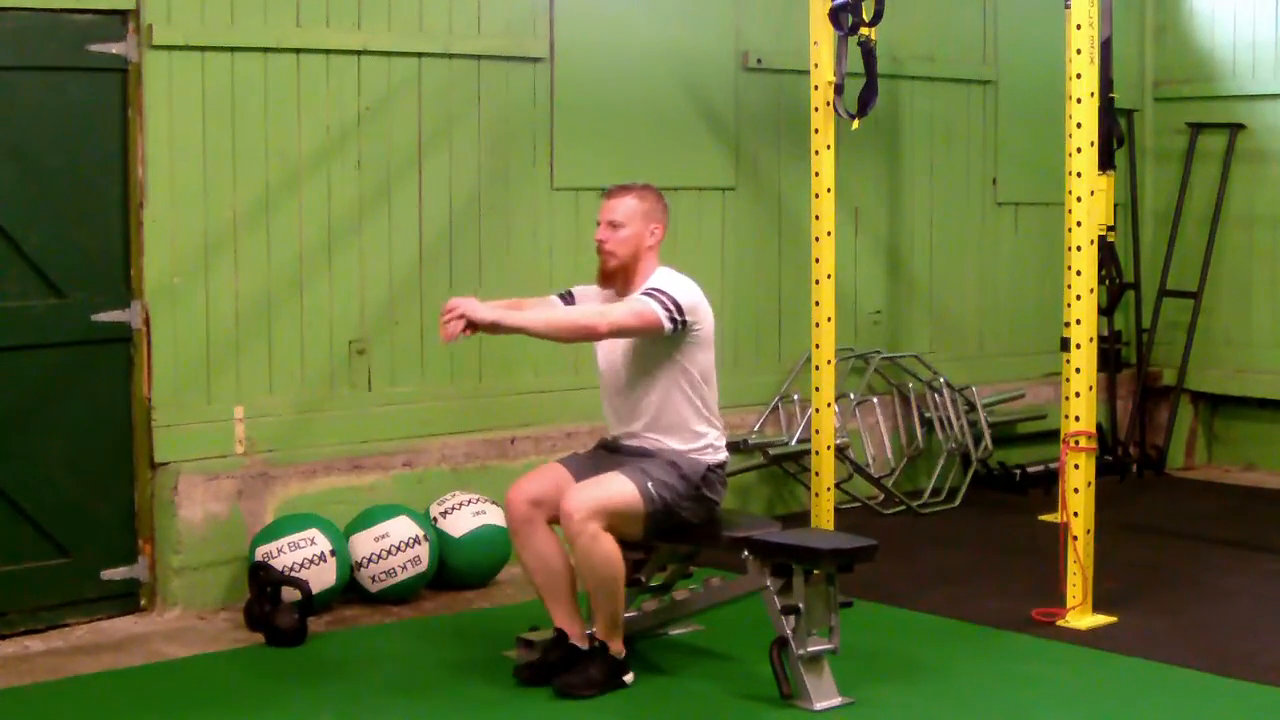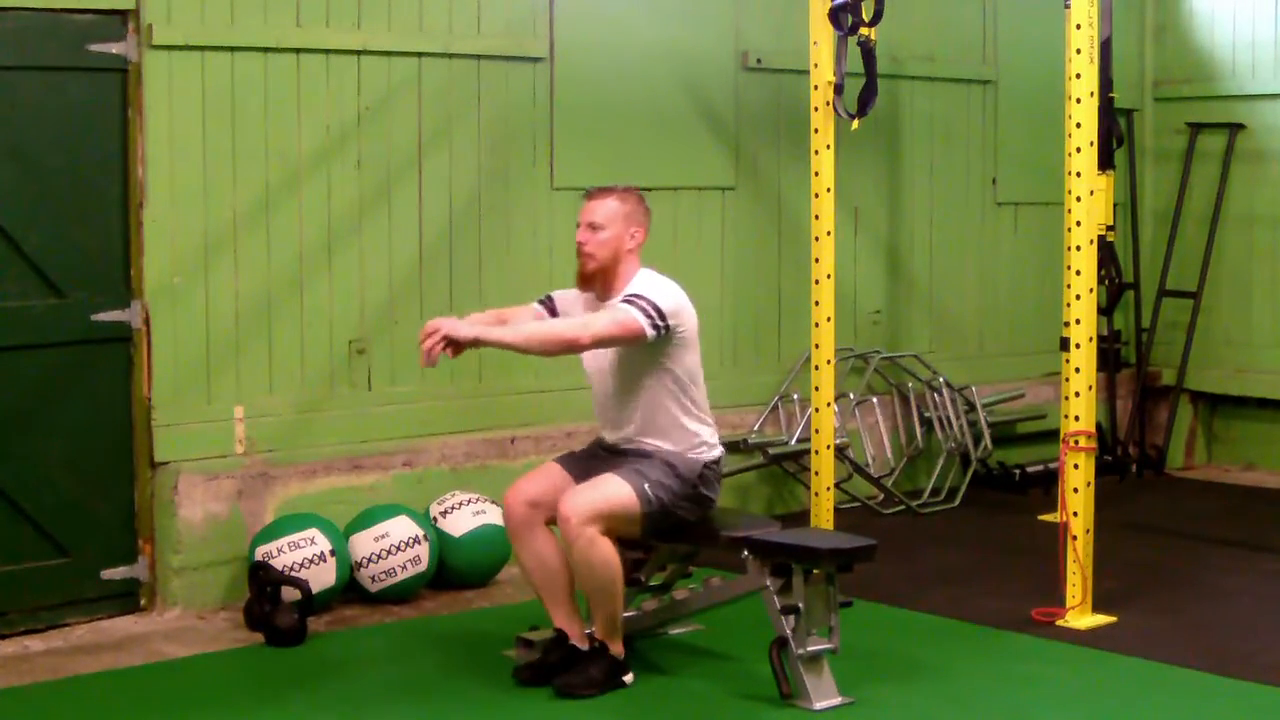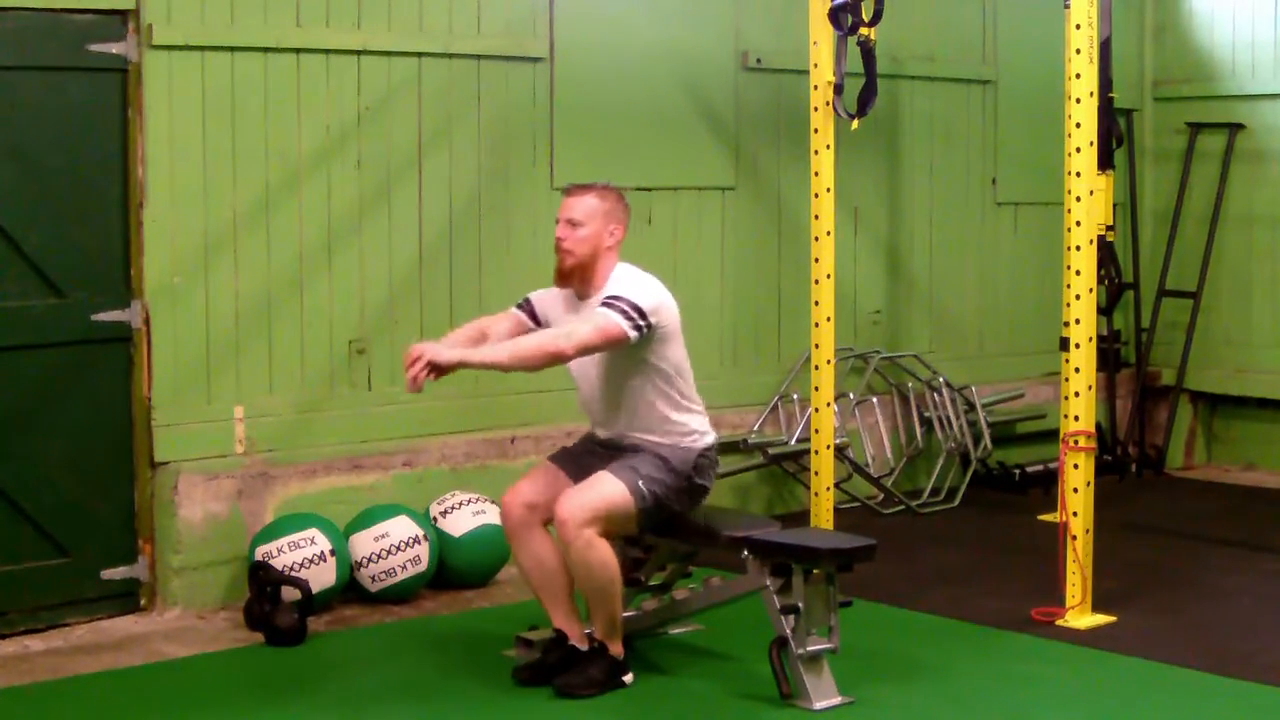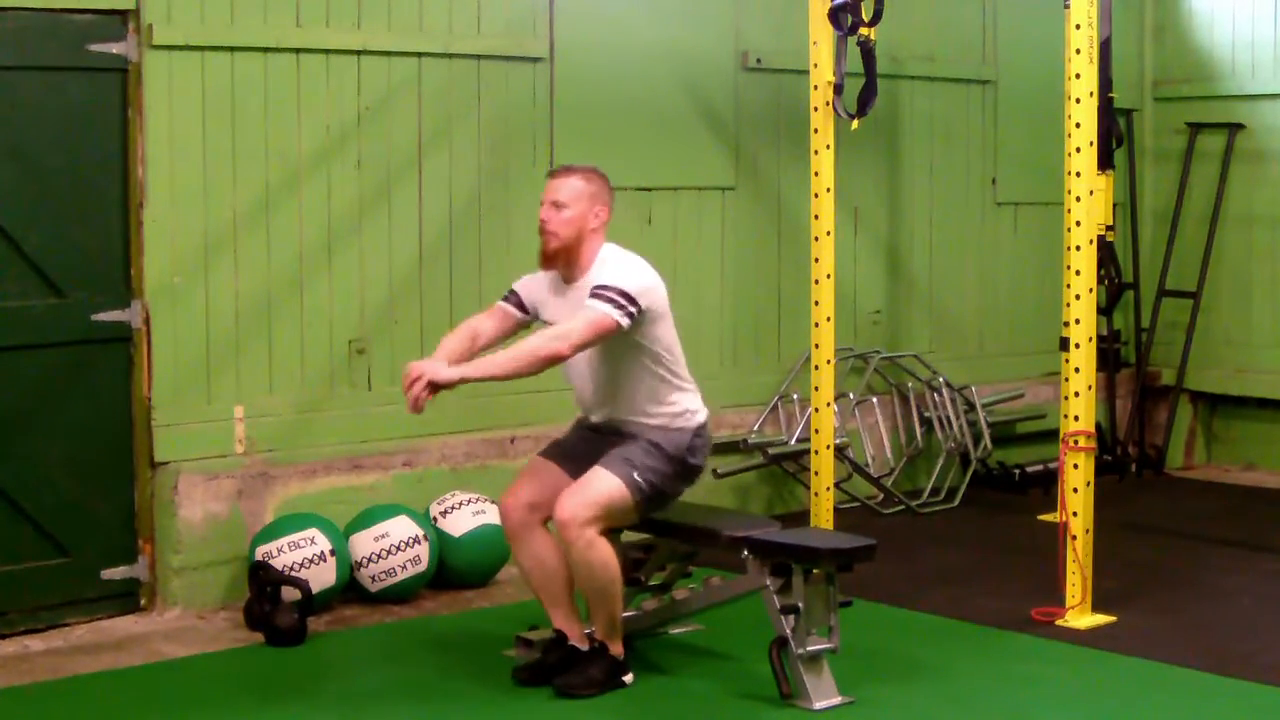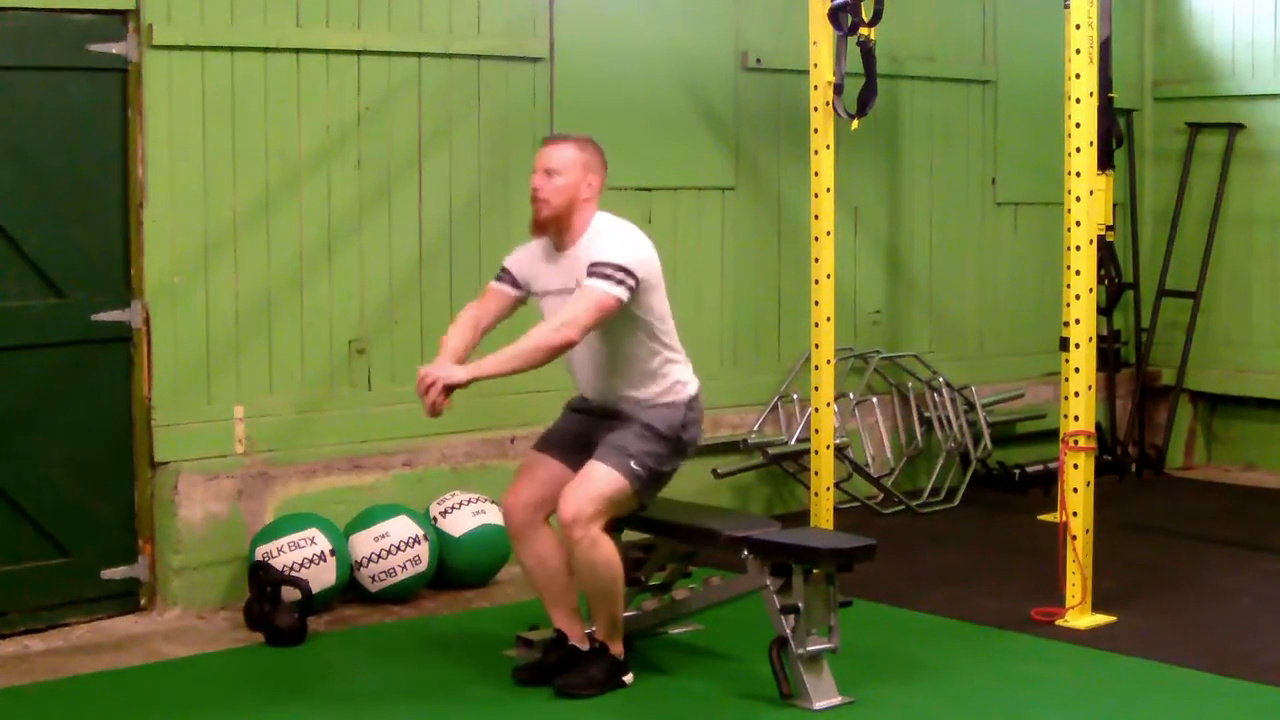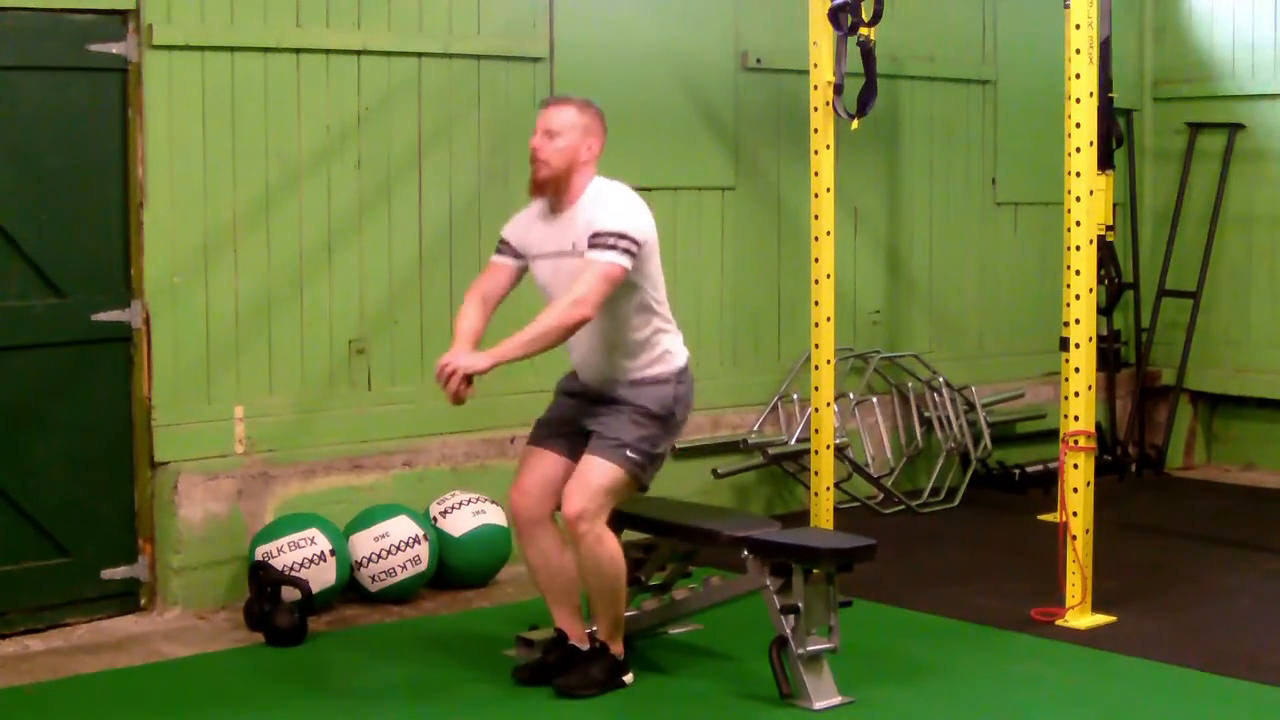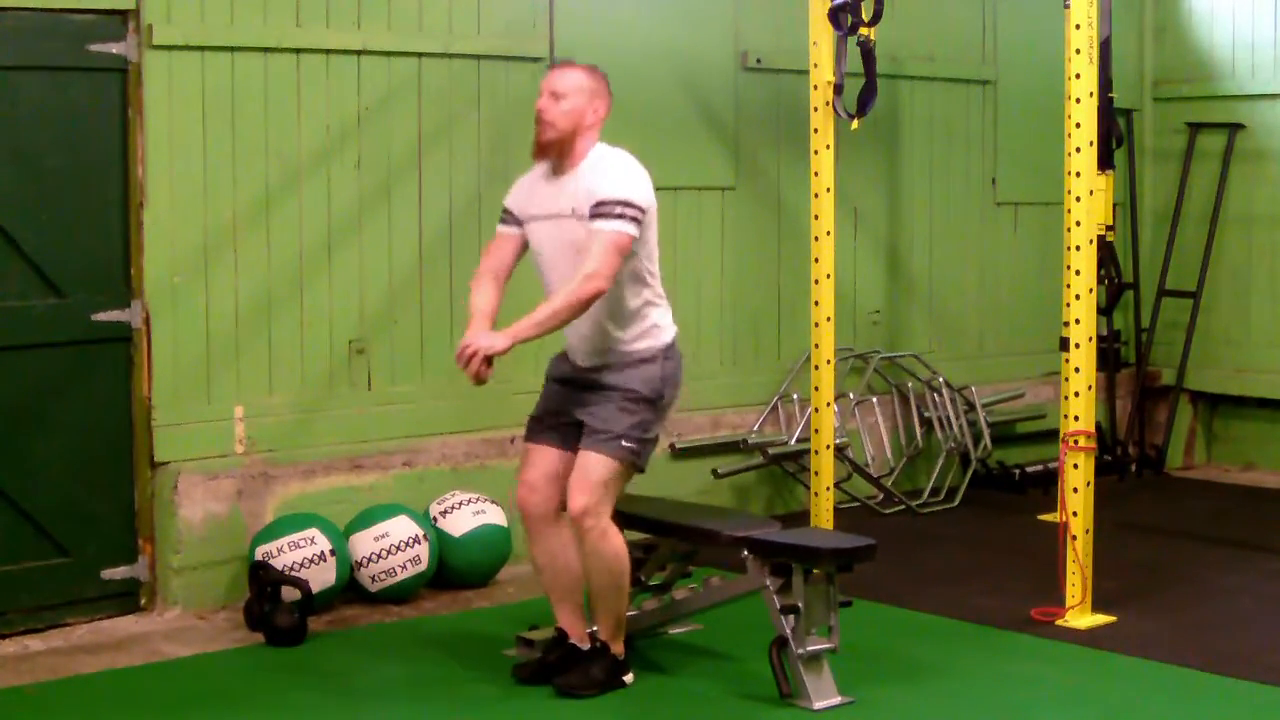
dt=0.1s
person 1, frame 1
left shoulder: (675, 294)
right shoulder: (599, 296)
left elbow: (596, 326)
right elbow: (530, 308)
left wrist: (493, 318)
right wrist: (481, 313)
left hip: (686, 469)
right hip: (624, 451)
left knee: (582, 509)
right knee: (522, 501)
left ankle: (611, 653)
right ankle: (573, 640)
person 1, frame 2
left shoulder: (655, 297)
right shoulder: (577, 299)
left elbow: (581, 337)
right elbow: (509, 319)
left wrist: (476, 332)
right wrist: (458, 328)
left hip: (682, 466)
right hip: (619, 449)
left knee: (577, 513)
right knee: (522, 503)
left ankle: (611, 655)
right ankle: (573, 640)
person 1, frame 3
left shoulder: (637, 294)
right shoulder: (558, 298)
left elbow: (562, 347)
right elbow: (491, 328)
left wrist: (461, 355)
right wrist: (443, 351)
left hip: (675, 456)
right hip: (612, 444)
left knee: (574, 515)
right knee: (518, 506)
left ankle: (610, 655)
right ankle: (572, 641)
person 1, frame 4
left shoulder: (621, 274)
right shoulder: (542, 283)
left elbow: (559, 345)
right elbow: (481, 328)
left wrist: (459, 371)
right wrist: (438, 363)
left hip: (667, 435)
right hip: (603, 426)
left knee: (575, 517)
right knee: (519, 508)
left ankle: (610, 655)
right ankle: (572, 641)
person 1, frame 5
left shoulder: (617, 246)
right shoulder: (534, 255)
left elbow: (565, 331)
right elbow: (479, 314)
left wrist: (470, 372)
right wrist: (447, 363)
left hip: (660, 413)
right hip: (595, 408)
left knee: (578, 513)
right knee: (520, 506)
left ankle: (611, 655)
right ankle: (573, 640)
person 1, frame 6
left shoulder: (614, 209)
right shoulder: (529, 219)
left elbow: (580, 309)
right elbow: (483, 296)
left wrist: (489, 360)
right wrist: (461, 352)
left hip: (647, 385)
right hip: (585, 384)
left knee: (581, 513)
right knee: (528, 505)
left ankle: (611, 655)
right ankle: (573, 640)
person 1, frame 7
left shoulder: (617, 175)
right shoulder: (530, 185)
left elbow: (593, 281)
right elbow: (493, 269)
left wrist: (506, 337)
right wrist: (478, 330)
left hip: (636, 365)
right hip: (575, 366)
left knee: (585, 507)
right knee: (535, 501)
left ankle: (612, 654)
right ankle: (574, 638)
